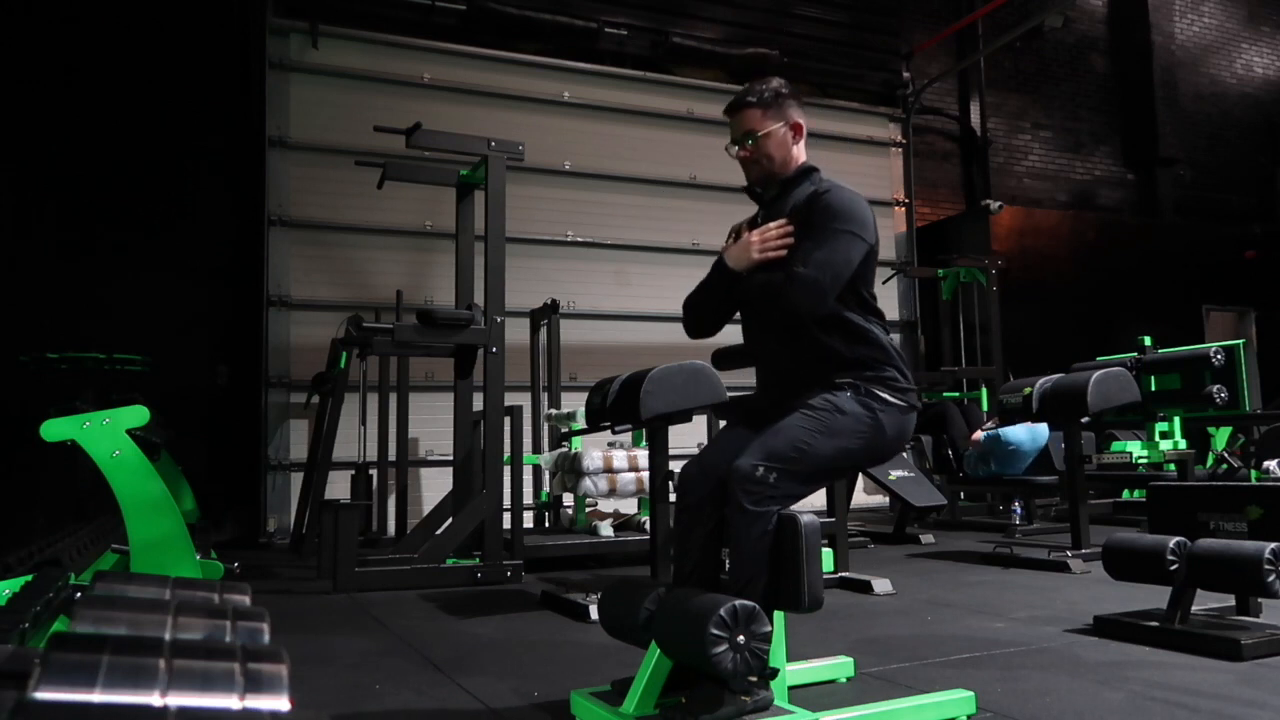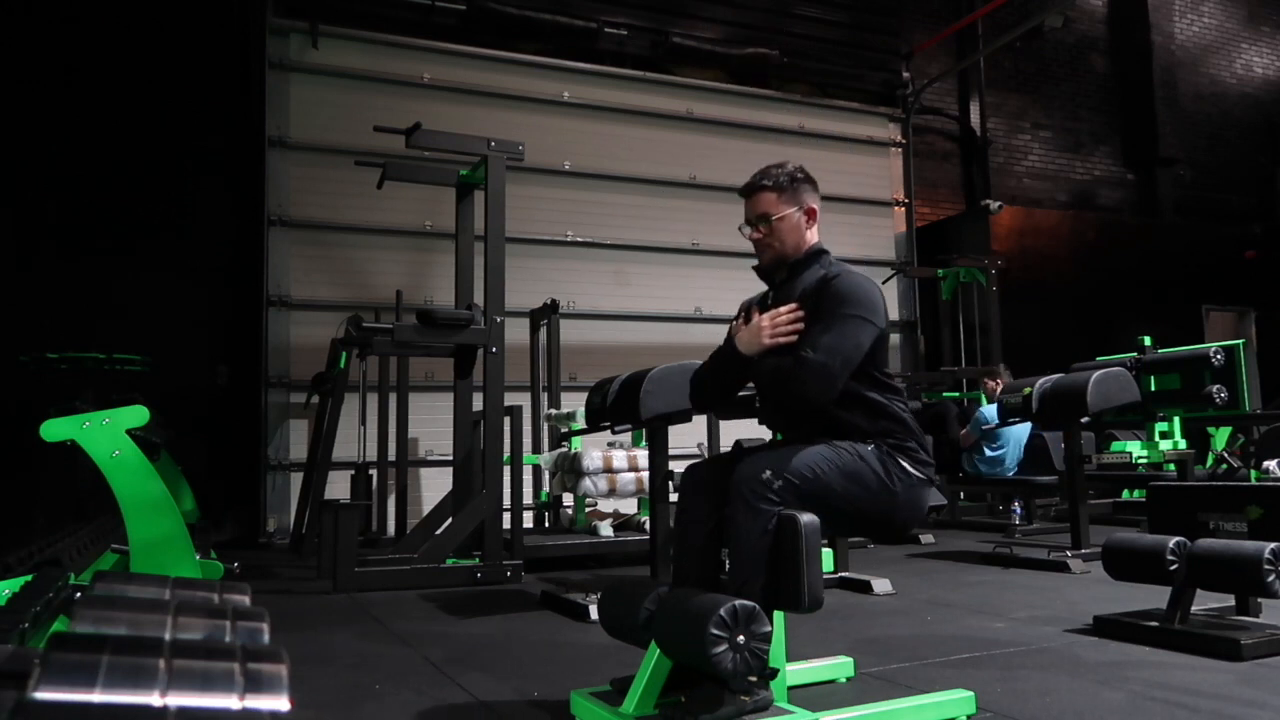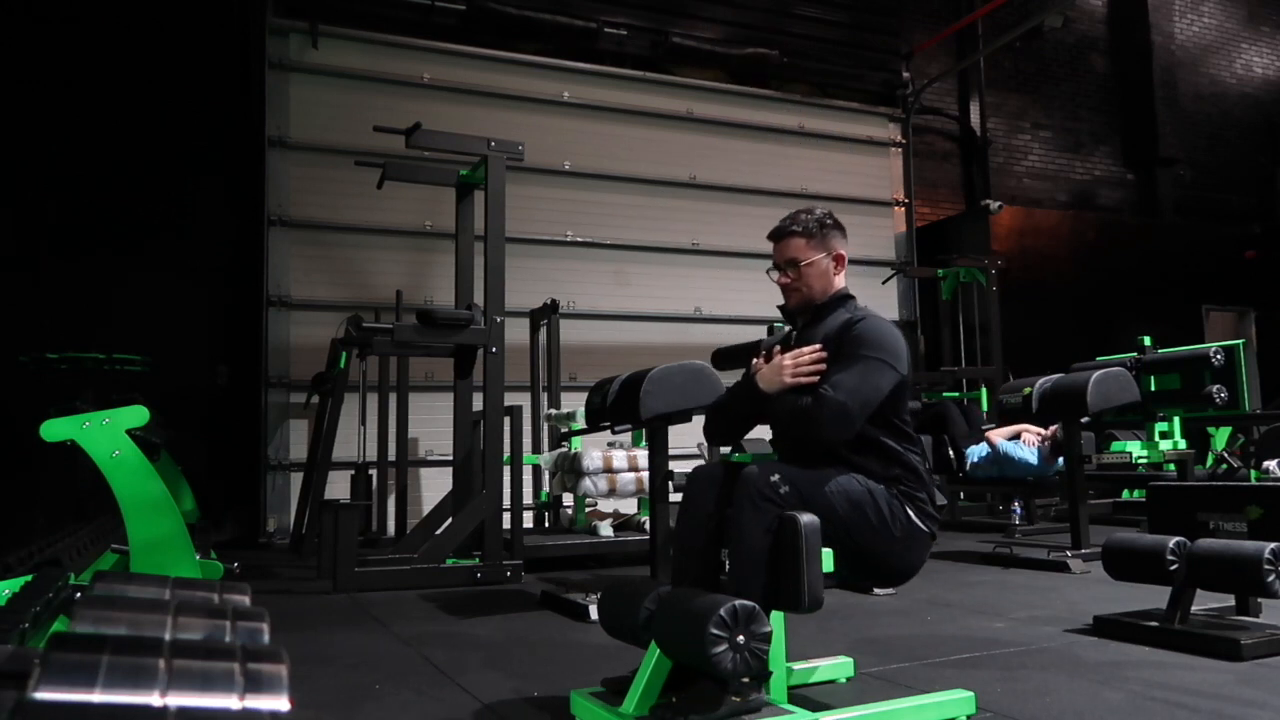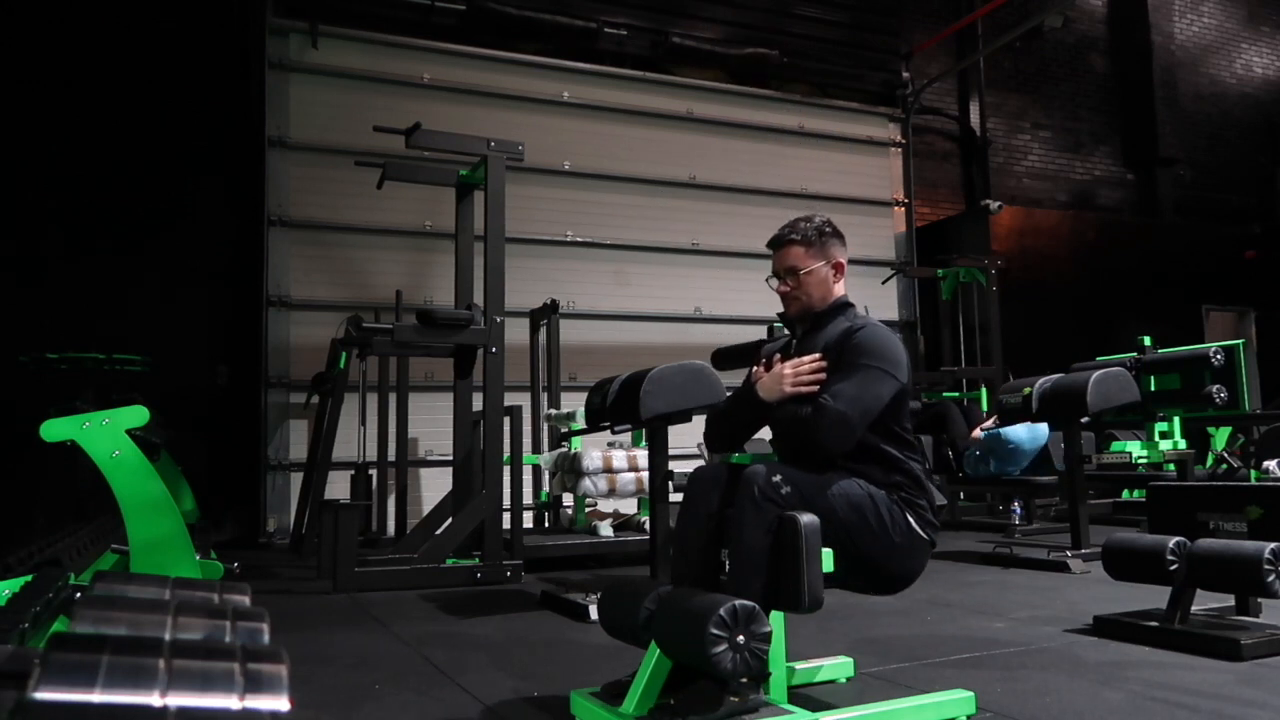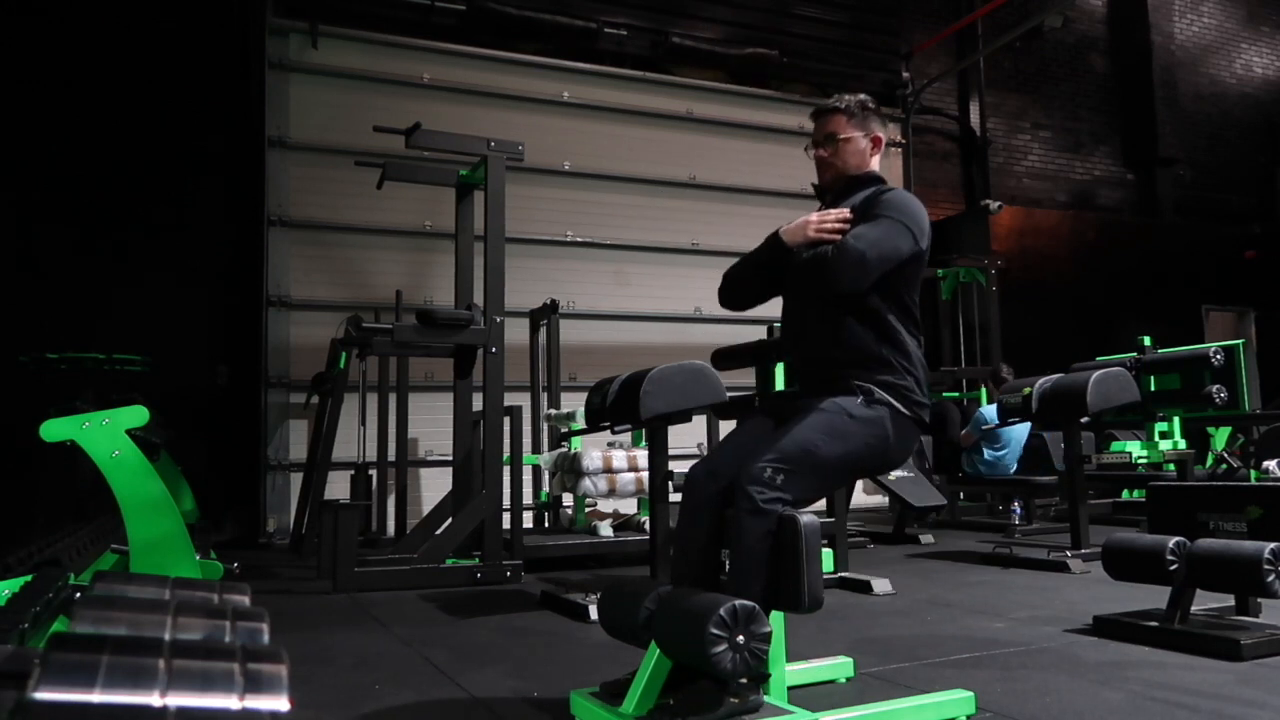
dt=1s
person 1, frame 1
left shoulder: (837, 207)
right shoulder: (752, 227)
left elbow: (803, 294)
right elbow: (698, 321)
left wrist: (745, 276)
right wrist: (732, 266)
left hip: (864, 395)
right hip: (789, 393)
left knee: (755, 478)
right knee: (700, 482)
person 1, frame 2
left shoulder: (847, 289)
right shoulder: (760, 306)
left elbow: (813, 381)
right elbow: (702, 394)
left wrist: (755, 356)
right wrist: (739, 348)
left hip: (886, 466)
right hip: (818, 459)
left knee: (759, 477)
right knee: (701, 483)
person 1, frame 3
left shoulder: (870, 335)
right shoulder: (787, 344)
left elbow: (828, 422)
right elbow: (718, 430)
left wrist: (771, 395)
right wrist: (759, 386)
left hip: (895, 518)
right hip: (821, 502)
left knee: (763, 483)
right knee: (708, 483)
left ankle: (743, 672)
person 1, frame 4
left shoulder: (869, 342)
right shoulder: (783, 353)
left elbow: (830, 431)
right elbow: (719, 438)
left wrist: (771, 404)
right wrist: (760, 395)
left hip: (894, 525)
right hip: (820, 511)
left knee: (764, 483)
right knee: (710, 483)
left ankle: (742, 671)
person 1, frame 5
left shoulder: (894, 208)
right shoulder: (811, 221)
left elbow: (845, 266)
right elbow: (733, 291)
left wrist: (795, 252)
right wrist: (784, 241)
left hip: (876, 401)
right hip: (811, 395)
left knee: (761, 483)
right knee: (708, 481)
